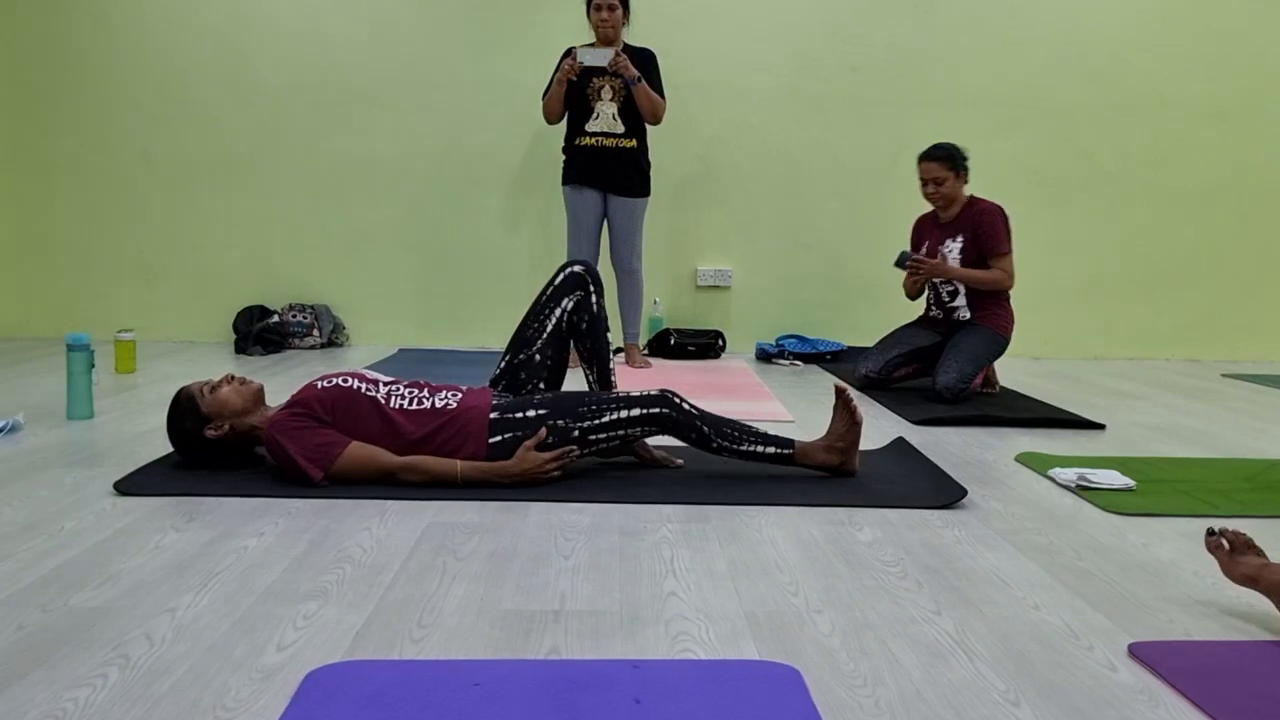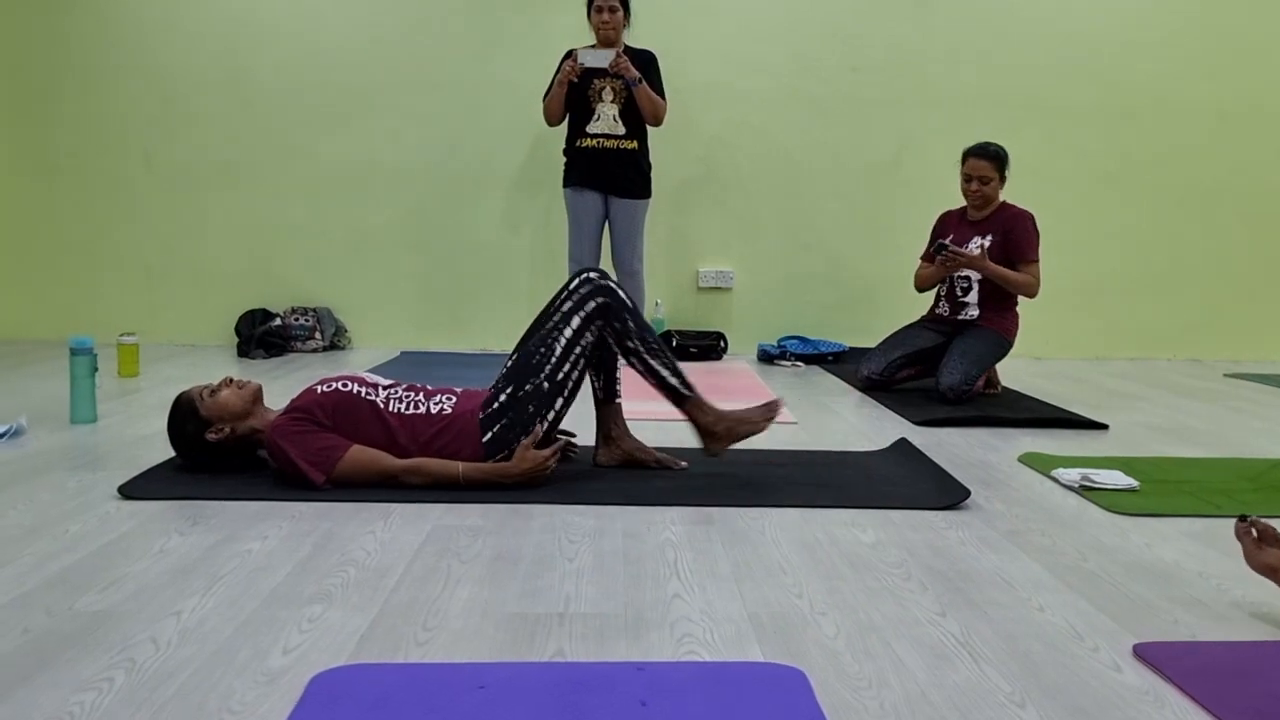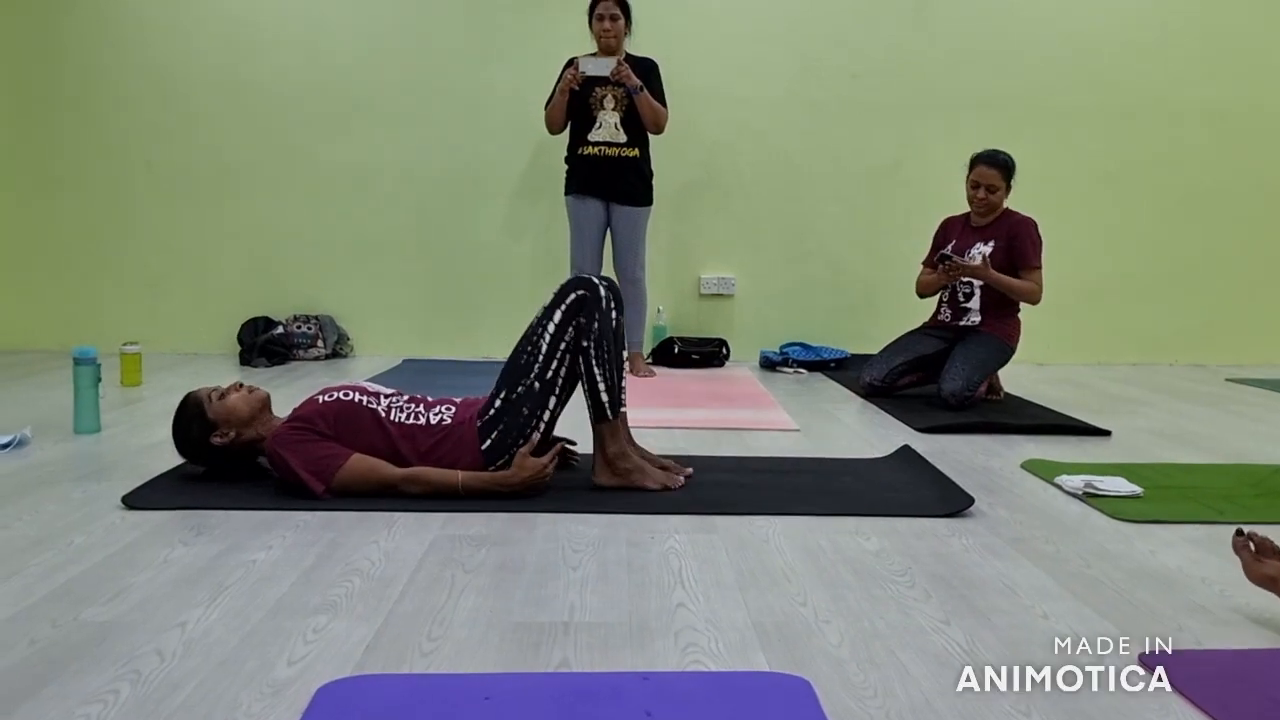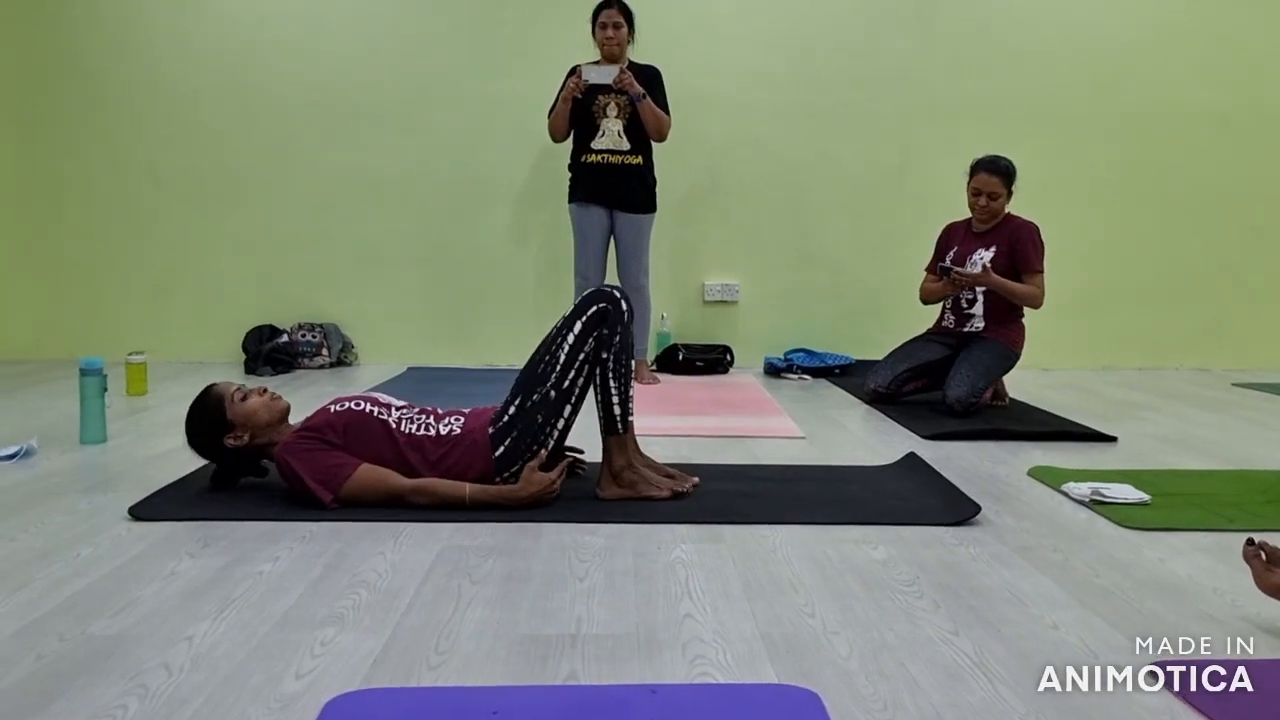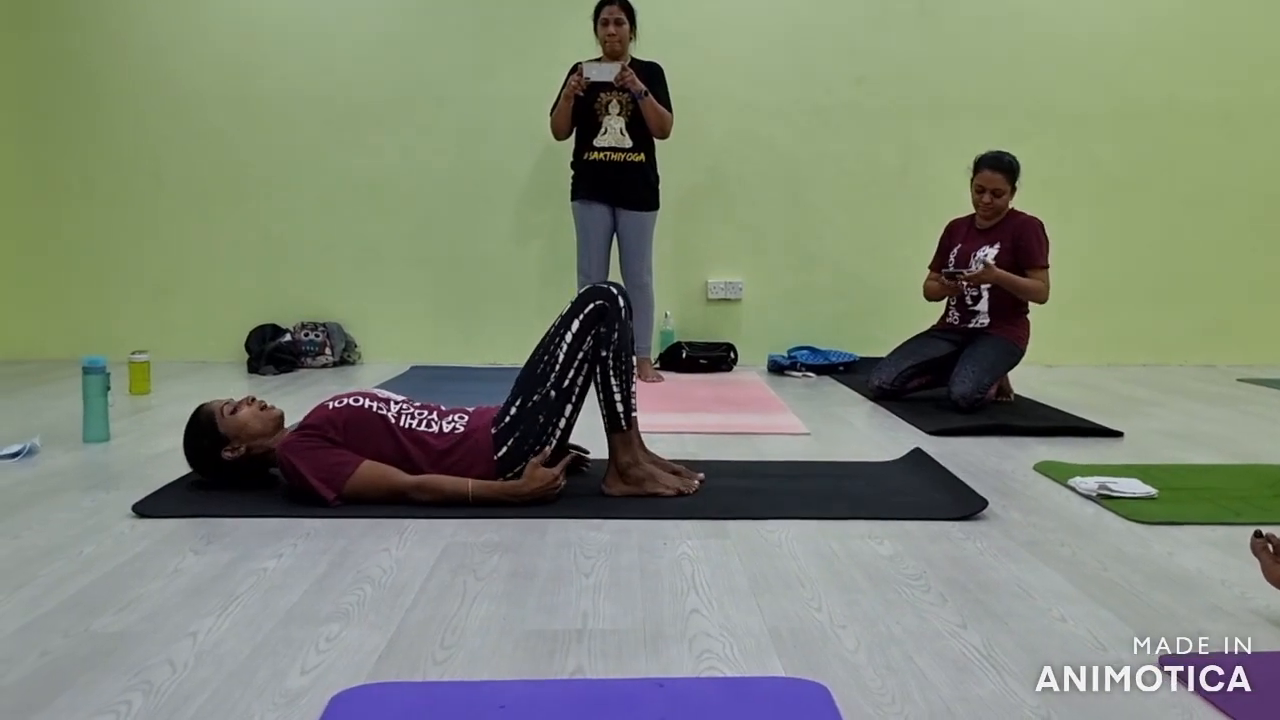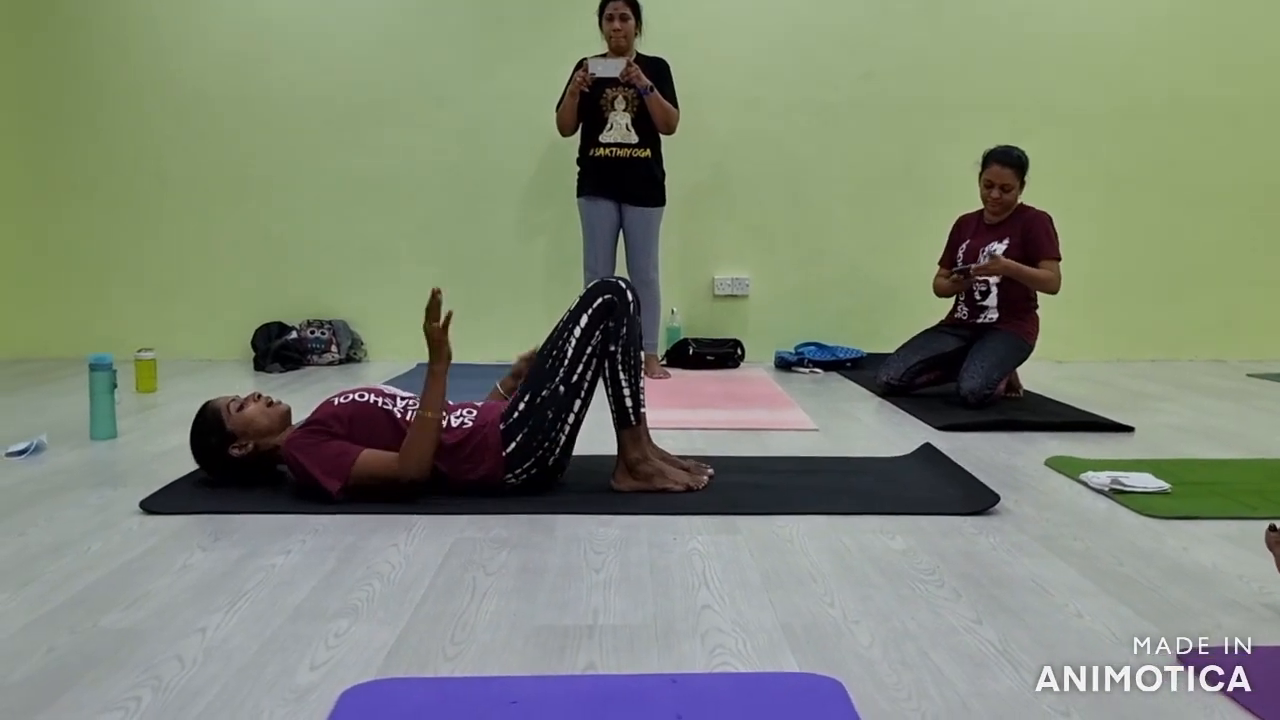
dt=0.4s
person 1, frame 1
left shoulder: (301, 411)
right shoulder: (288, 436)
right elbow: (400, 466)
right wrist: (502, 473)
left hip: (495, 403)
right hip: (493, 435)
left knee: (577, 277)
right knee: (664, 407)
left ankle: (613, 424)
right ankle: (814, 454)
person 1, frame 2
left shoulder: (298, 416)
right shoulder: (289, 440)
right elbow: (402, 470)
right wrist: (501, 473)
left hip: (481, 407)
right hip: (489, 436)
left knee: (592, 283)
right knee: (604, 300)
left ankle: (614, 439)
right ankle: (709, 419)
person 1, frame 3
left shoulder: (303, 425)
right shoulder: (289, 447)
right elbow: (402, 479)
left wrist: (532, 437)
right wrist: (504, 481)
left hip: (479, 419)
right hip: (489, 445)
left knee: (599, 292)
right knee: (581, 295)
left ankle: (616, 447)
right ankle: (614, 458)
person 1, frame 4
left shoulder: (312, 434)
right shoulder: (298, 456)
right elbow: (410, 490)
left wrist: (540, 447)
right wrist: (512, 493)
left hip: (490, 431)
right hip: (500, 456)
left knee: (607, 305)
right knee: (604, 310)
left ankle: (625, 458)
right ankle: (620, 473)
person 1, frame 5
left shoulder: (310, 436)
right shoulder: (299, 455)
right elbow: (412, 487)
left wrist: (548, 439)
right wrist: (513, 489)
left hip: (492, 430)
right hip: (504, 454)
left knee: (607, 300)
right knee: (599, 306)
left ankle: (631, 454)
right ankle: (625, 469)
person 1, frame 6
left shoulder: (316, 434)
right shoulder: (306, 451)
right elbow: (413, 468)
left wrist: (508, 385)
right wrist: (438, 364)
left hip: (502, 430)
right hip: (518, 454)
left knee: (614, 294)
right knee: (607, 302)
left ankle: (640, 450)
right ankle: (635, 466)
person 2, frame 1
left shoulder: (642, 58)
right shoulder: (573, 56)
left elbow: (656, 116)
right elbow: (551, 117)
left wrist: (632, 75)
right wrist: (561, 79)
left hip: (629, 176)
right hip: (581, 175)
left knee: (628, 263)
right knee: (580, 262)
left ankle: (632, 345)
person 2, frame 2
left shoulder: (643, 60)
right shoulder: (573, 59)
left elbow: (657, 117)
right elbow: (551, 118)
left wrist: (633, 76)
right wrist: (562, 81)
left hip: (631, 179)
right hip: (582, 178)
left knee: (629, 266)
right knee: (581, 264)
person 2, frame 3
left shoulder: (645, 67)
right shoulder: (575, 66)
left elbow: (658, 125)
right elbow: (553, 127)
left wrist: (634, 84)
right wrist: (563, 89)
left hip: (631, 186)
right hip: (584, 185)
left knee: (632, 272)
right knee: (583, 271)
left ankle: (636, 354)
person 2, frame 4
left shoulder: (648, 75)
right shoulder: (578, 74)
left elbow: (661, 133)
right elbow: (557, 135)
left wrist: (637, 92)
right wrist: (567, 97)
left hip: (635, 194)
right hip: (588, 194)
left knee: (635, 279)
right knee: (587, 279)
left ankle: (640, 361)
person 2, frame 5
left shoulder: (650, 72)
right shoulder: (581, 71)
left elbow: (664, 130)
right elbow: (559, 133)
left wrist: (638, 89)
right wrist: (569, 94)
left hip: (638, 191)
right hip: (590, 190)
left knee: (639, 277)
right knee: (591, 277)
left ankle: (644, 359)
person 2, frame 6
left shoulder: (655, 67)
right shoulder: (586, 67)
left elbow: (669, 125)
right elbow: (565, 129)
left wrist: (644, 85)
right wrist: (574, 90)
left hip: (644, 187)
right hip: (596, 186)
left knee: (645, 273)
right knee: (597, 273)
left ankle: (650, 355)
person 3, frame 1
left shoulder: (986, 215)
right shoulder: (923, 224)
left elbow: (1005, 279)
right elbow: (913, 292)
left wrist: (948, 271)
right wrist: (916, 278)
left hip: (984, 323)
right hip: (937, 322)
left knee: (948, 386)
right knee: (865, 374)
left ankle: (979, 368)
right ankle: (948, 361)
person 3, frame 2
left shoulder: (1017, 221)
right shoulder: (947, 220)
left elbow: (1031, 286)
right elbow: (920, 283)
left wrist: (984, 266)
right wrist: (941, 269)
left hip: (989, 325)
right hip: (940, 321)
left knee: (952, 386)
right knee: (869, 373)
left ankle: (979, 369)
right ankle: (951, 361)
person 3, frame 3
left shoulder: (1020, 227)
right shoulder: (950, 226)
left elbow: (1034, 293)
right elbow: (921, 288)
left wrist: (987, 275)
right wrist: (942, 277)
left hip: (991, 331)
right hip: (942, 327)
left knee: (954, 392)
right knee: (871, 380)
left ankle: (981, 377)
right ankle: (952, 368)
person 3, frame 4
left shoulder: (1022, 232)
right shoulder: (952, 232)
left elbow: (1036, 297)
right elbow: (925, 294)
left wrist: (990, 281)
right wrist: (946, 287)
left hip: (996, 337)
right hip: (947, 333)
left knee: (959, 398)
right knee: (876, 386)
left ankle: (987, 383)
right ankle: (959, 373)
person 3, frame 5
left shoulder: (1026, 228)
right shoulder: (955, 228)
left elbow: (1041, 292)
right elbow: (928, 289)
left wrist: (997, 276)
right wrist: (945, 287)
left hip: (1001, 333)
right hip: (952, 330)
left knee: (964, 394)
right knee: (880, 383)
left ankle: (991, 379)
right ankle: (962, 370)
person 3, frame 6
left shoulder: (1034, 222)
right shoulder: (964, 224)
left elbow: (1052, 283)
right elbow: (938, 285)
left wrist: (1007, 267)
right wrist: (955, 284)
left hip: (1009, 329)
right hip: (960, 325)
left knee: (973, 390)
right knee: (889, 378)
left ankle: (999, 375)
right ankle: (968, 364)
